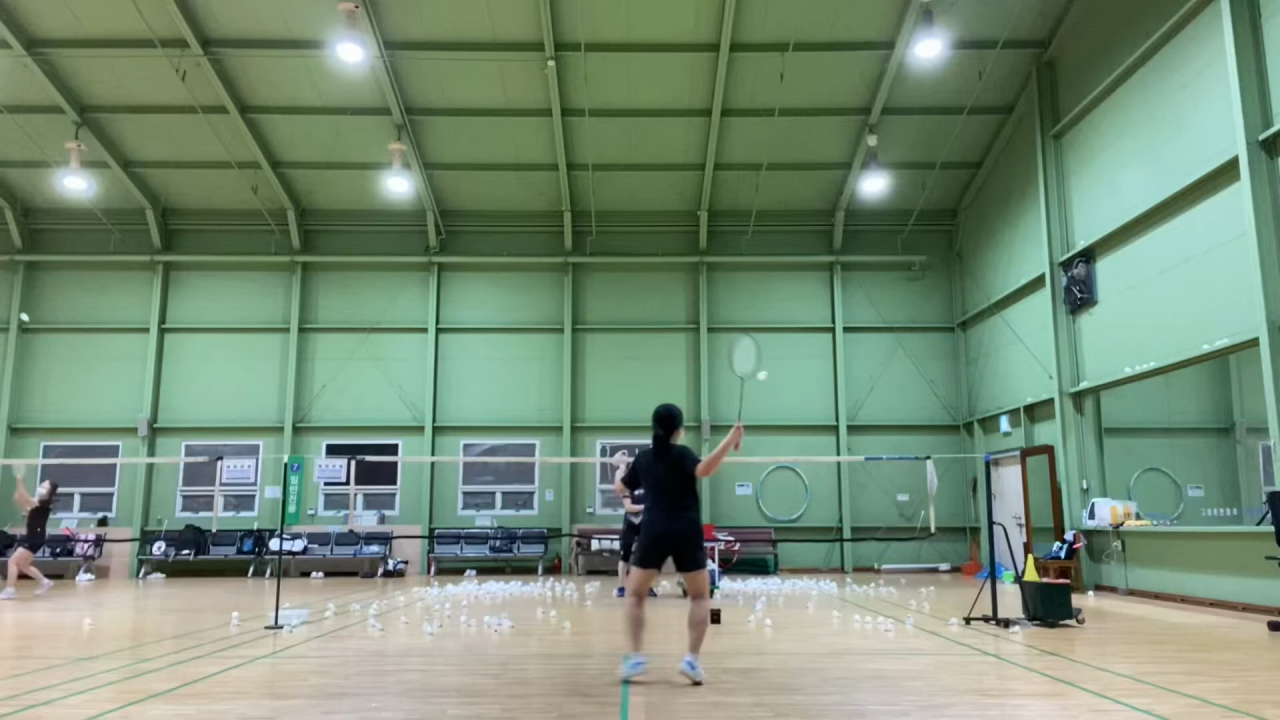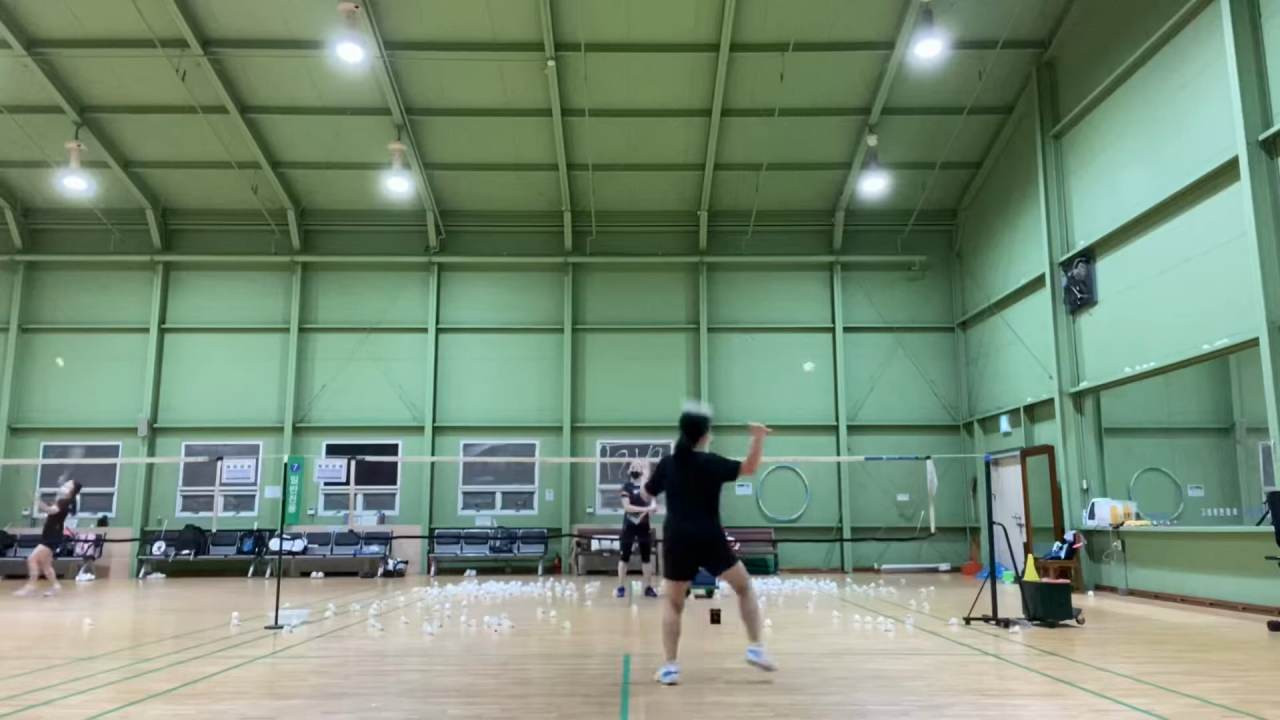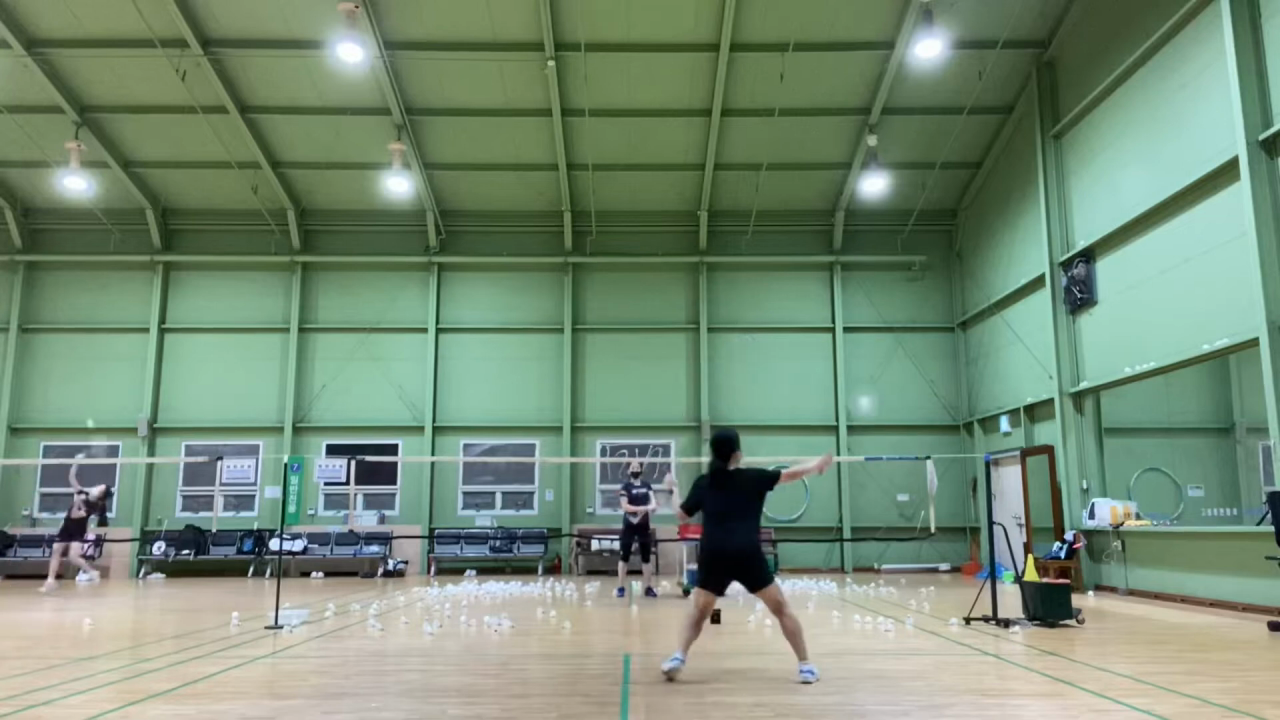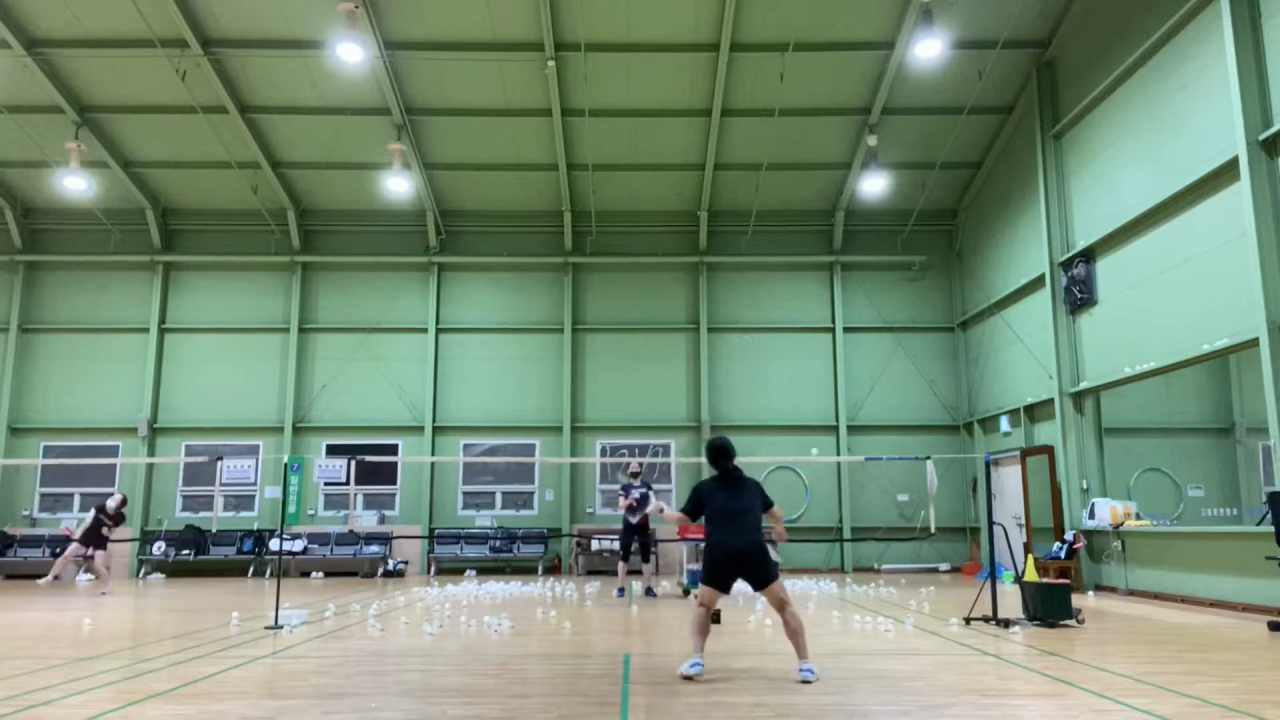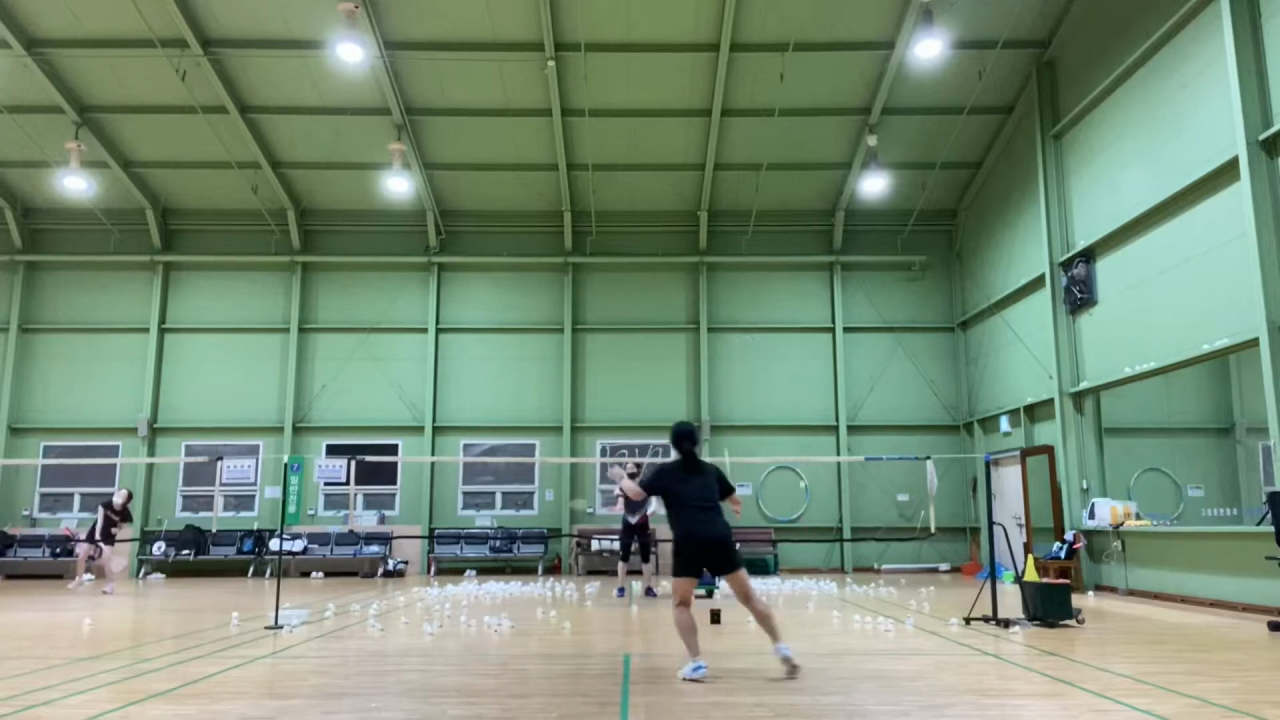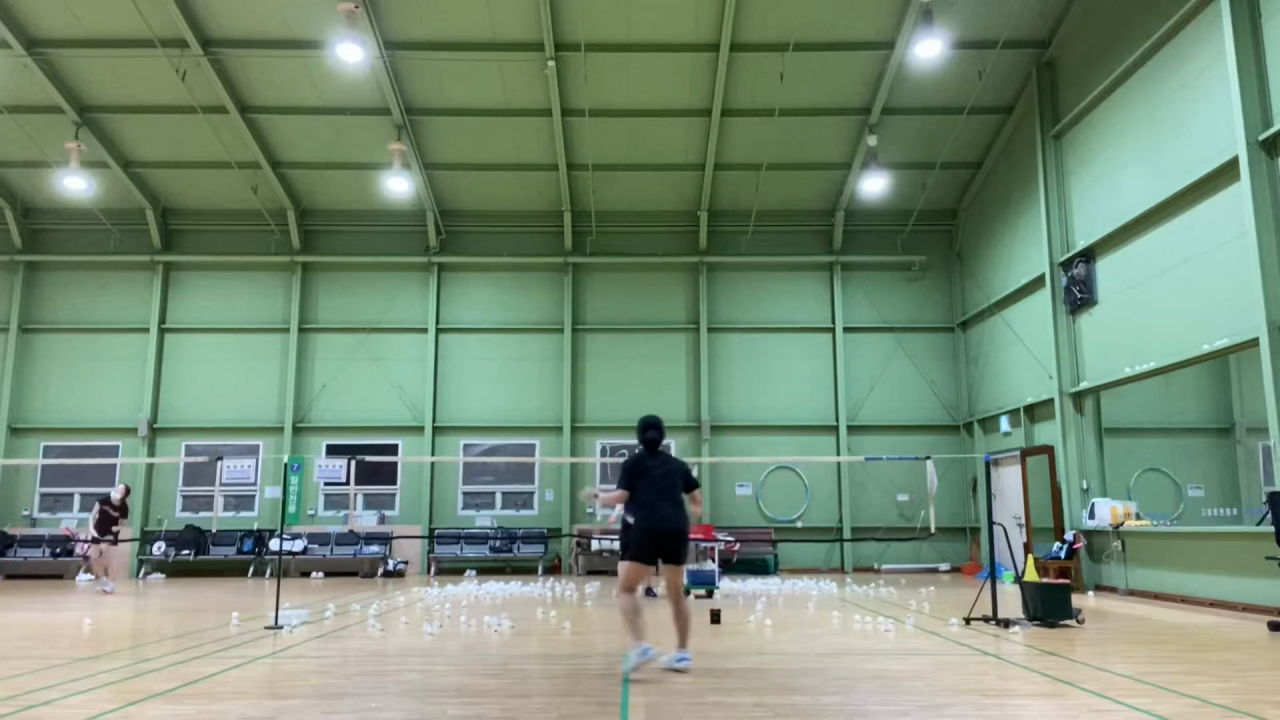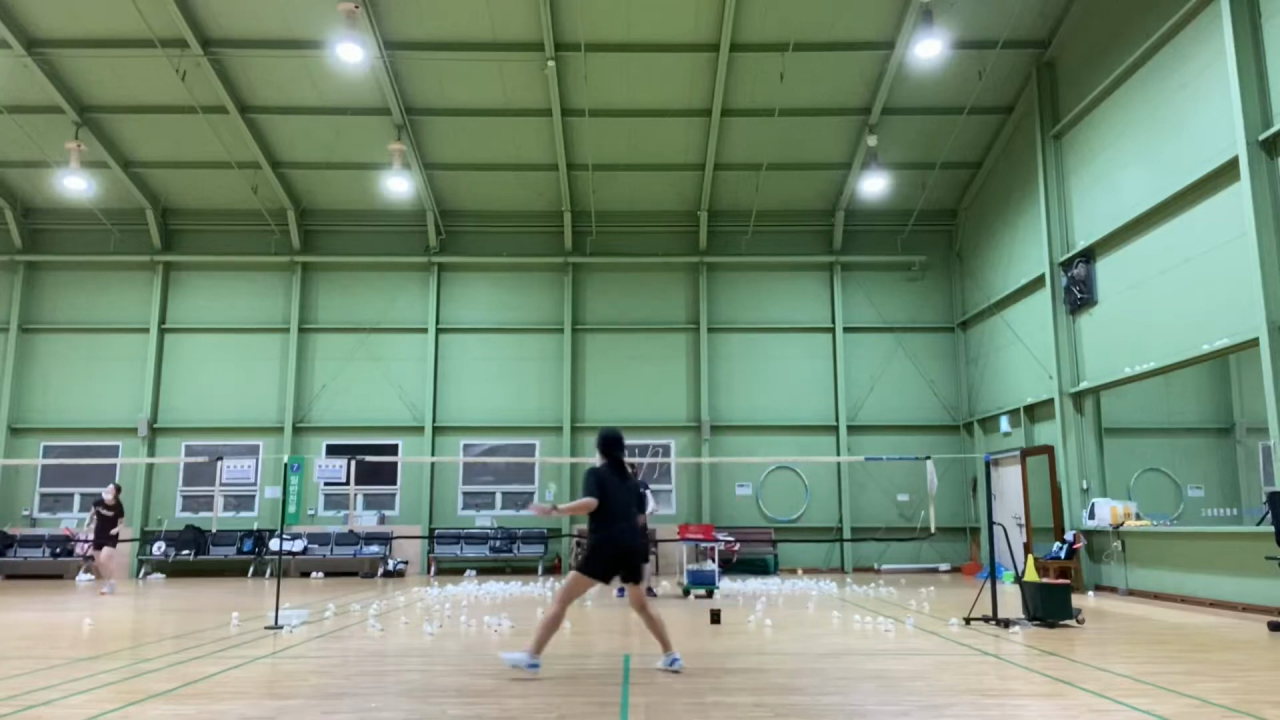
dt=0.2s
person 1, frame 1
left shoulder: (643, 458)
right shoulder: (681, 453)
left elbow: (622, 488)
right elbow: (703, 470)
right wrist: (730, 441)
left hip: (653, 534)
right hip: (686, 534)
left knee: (634, 595)
right knee: (700, 598)
left ankle: (635, 657)
right ankle: (692, 659)
person 1, frame 2
left shoulder: (666, 465)
right shoulder: (711, 463)
left elbow: (647, 494)
right elbow: (748, 469)
right wrist: (757, 437)
left hip: (676, 541)
right hip: (710, 539)
left knee: (673, 605)
right knee: (744, 589)
left ankle: (670, 666)
right ankle: (755, 648)
person 1, frame 3
left shoulder: (703, 483)
right shoulder: (755, 478)
left elbow: (682, 515)
right elbow: (788, 474)
left wrist: (674, 490)
right wrist: (817, 465)
left hip: (713, 556)
right hip: (749, 555)
left knee: (699, 611)
right knee: (781, 609)
left ankle: (678, 657)
right ankle: (805, 666)
person 1, frame 4
left shoulder: (703, 489)
right shoulder: (751, 484)
left elbow: (678, 519)
right elbow: (775, 515)
left wrist: (663, 511)
right wrist: (779, 529)
left hip: (719, 554)
right hip: (754, 552)
left knee: (704, 606)
right knee: (784, 606)
left ankle: (696, 660)
right ankle: (805, 665)
person 1, frame 5
left shoulder: (664, 471)
right shoulder: (711, 470)
left elbow: (636, 494)
right elbow: (735, 503)
left wrist: (621, 478)
right wrist: (736, 506)
left hip: (690, 543)
right hip: (721, 538)
left knee: (680, 605)
right knee: (749, 597)
left ankle: (696, 662)
right ankle: (781, 648)
person 1, frame 6
left shoulder: (633, 462)
right shoulder: (677, 464)
left elbow: (621, 497)
right elbow: (697, 497)
left wrist: (598, 495)
right wrist: (696, 511)
left hip: (647, 530)
right hip: (677, 529)
left knee: (626, 590)
right knee: (676, 593)
left ankle: (641, 646)
right ankle: (682, 653)
person 1, frame 7
left shoulder: (596, 474)
right shoulder: (630, 480)
left elbow: (590, 503)
left wrist: (555, 509)
left hip: (604, 547)
right hip: (630, 549)
left knee: (561, 600)
right knee: (640, 604)
left ankle: (531, 657)
right ankle: (671, 656)
